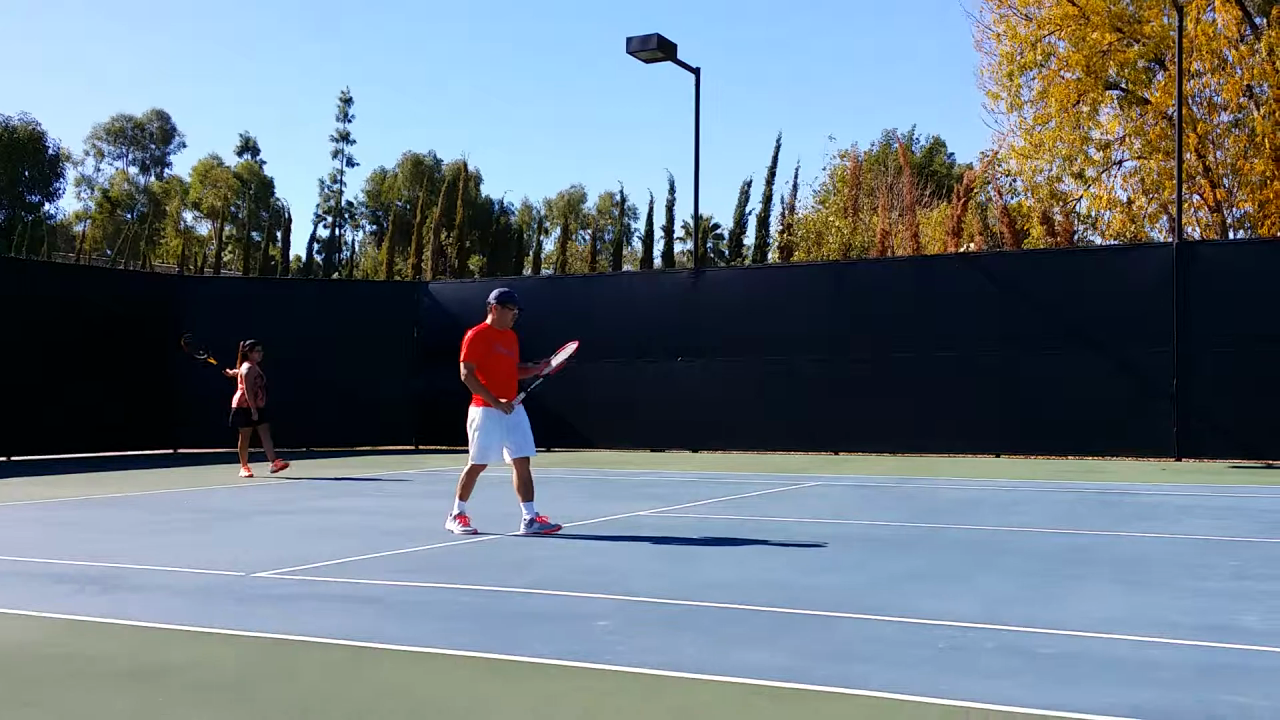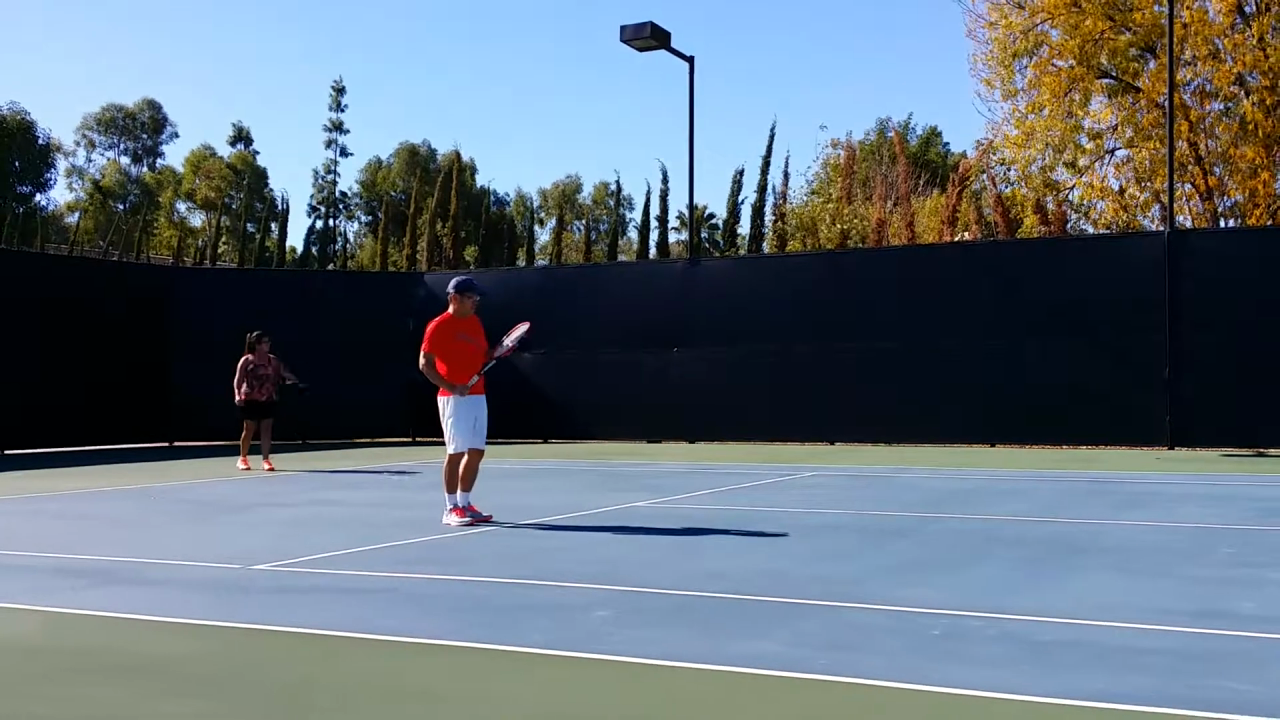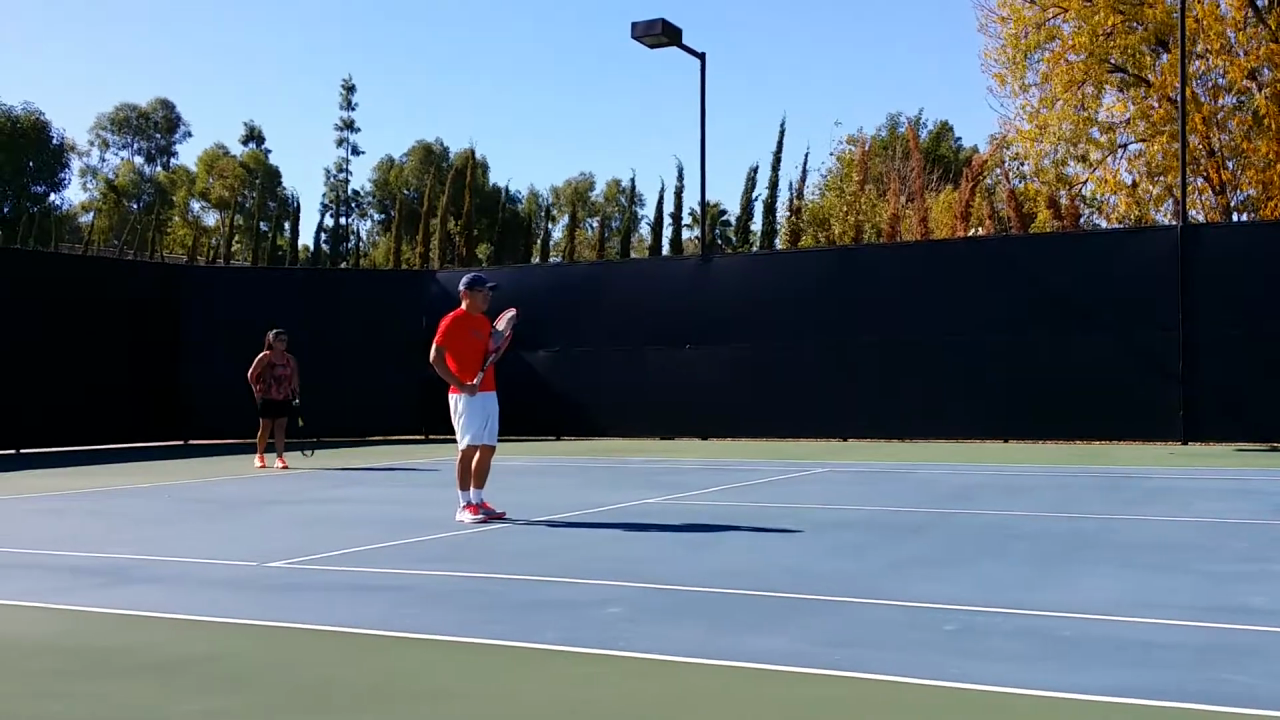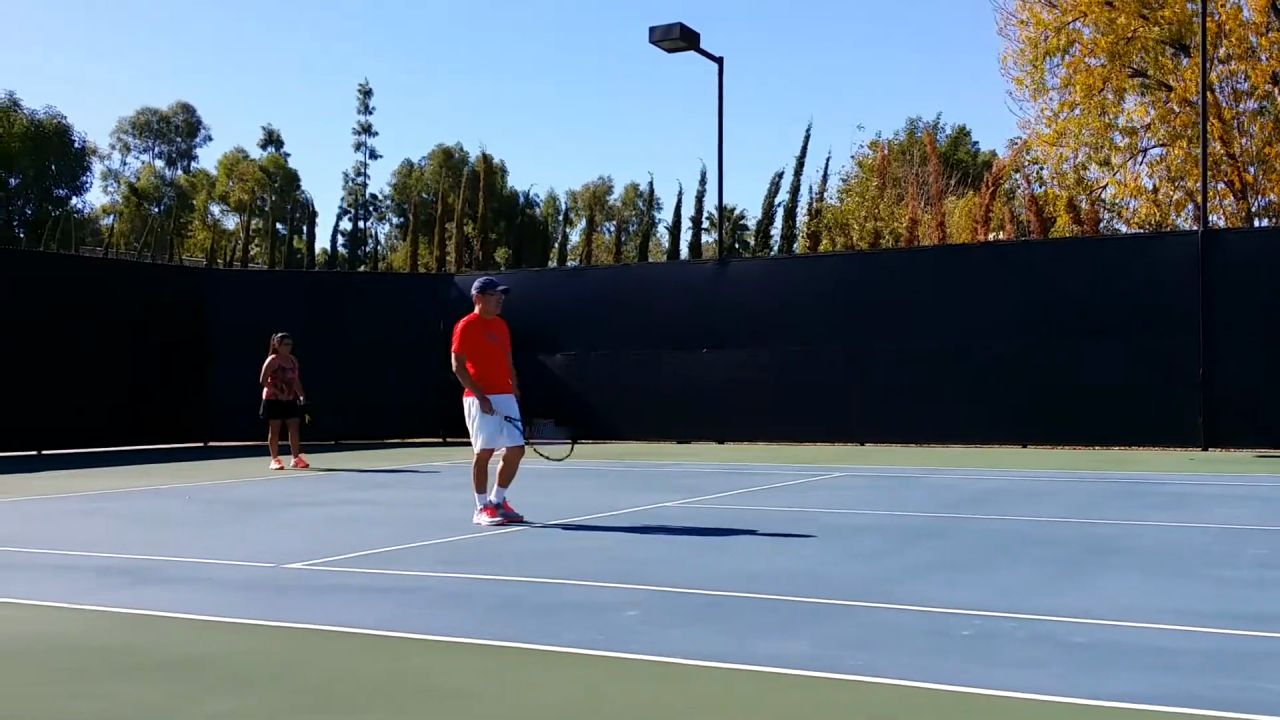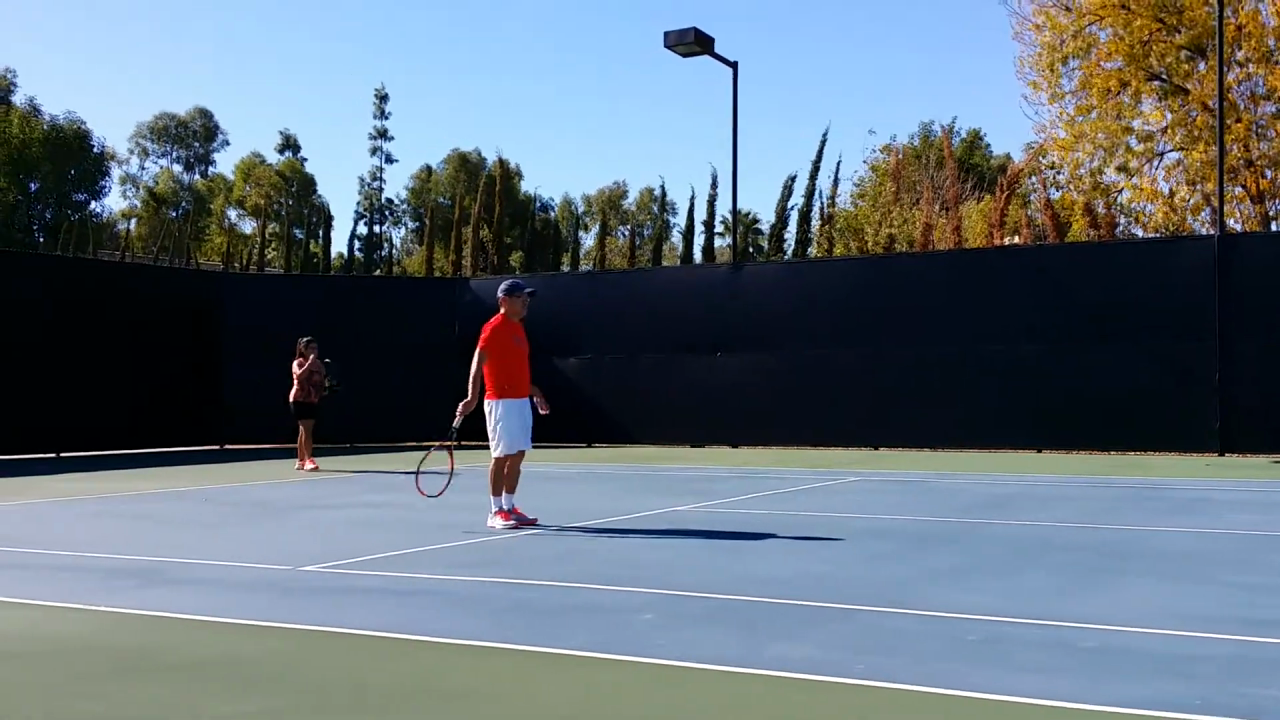
dt=0.7s
person 1, frame 1
left shoulder: (512, 336)
right shoulder: (476, 335)
right elbow: (467, 374)
left wrist: (538, 368)
right wrist: (495, 402)
left hip: (513, 410)
right hip: (486, 410)
left knee: (522, 463)
right knee: (478, 464)
left ankle: (530, 518)
right ankle: (457, 515)
person 1, frame 2
left shoulder: (476, 323)
right shoulder: (439, 326)
right elbow: (425, 363)
right wrist: (451, 387)
left hip: (478, 396)
right hip: (454, 398)
left knee: (476, 453)
right knee: (456, 453)
left ankle: (464, 504)
right ankle: (451, 509)
person 1, frame 3
left shoulder: (484, 322)
right shoulder: (453, 321)
right elbow: (435, 358)
right wrist: (459, 385)
left hip: (488, 393)
right hip: (466, 396)
left knee: (487, 449)
right knee: (468, 449)
left ankle: (477, 502)
right ankle: (464, 506)
person 1, frame 4
left shoulder: (501, 325)
right shoulder: (466, 326)
right elbow: (458, 365)
left wrist: (516, 391)
right wrist: (480, 396)
left hip: (506, 397)
right hip: (481, 400)
left knee: (515, 450)
right knee: (484, 452)
left ankle: (498, 501)
right ankle: (482, 508)
person 1, frame 5
left shoulder: (518, 327)
right shoulder: (495, 327)
right elbow: (478, 362)
left wrist: (536, 393)
right wrist: (473, 397)
left hip: (521, 400)
right hip: (502, 401)
left knee: (517, 455)
right knee: (502, 455)
left ankle: (509, 507)
right ankle: (496, 512)
